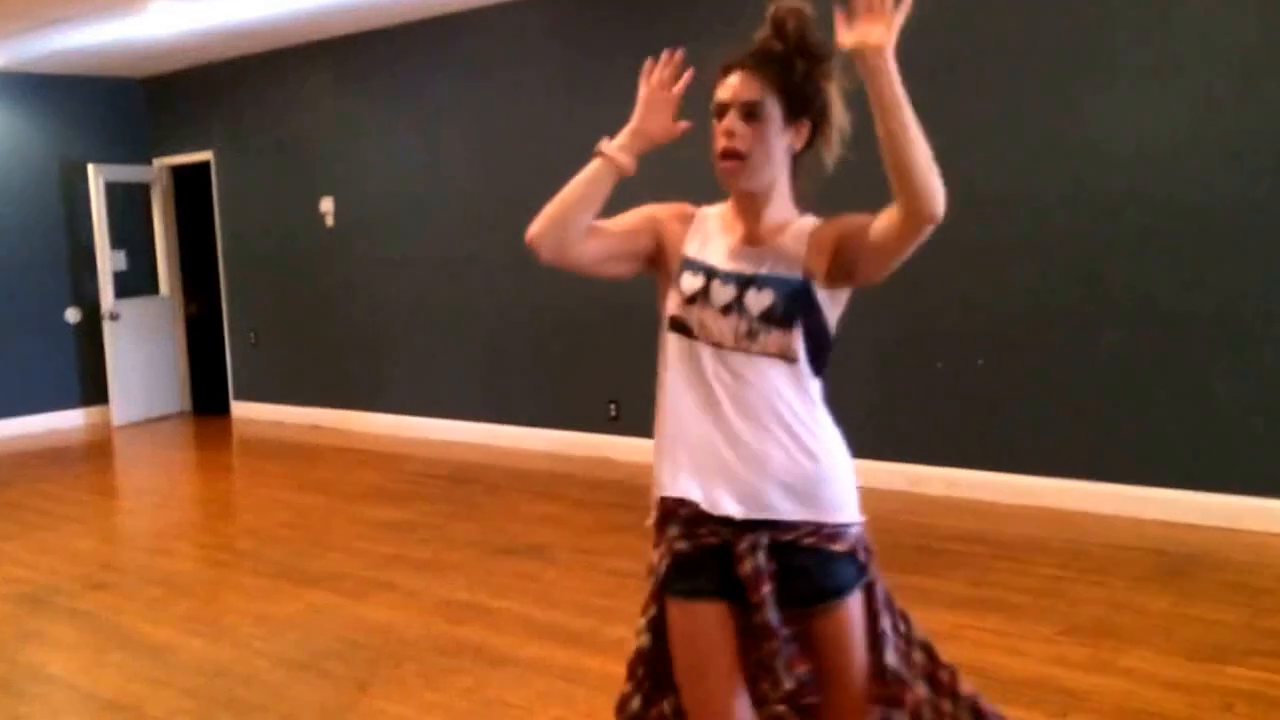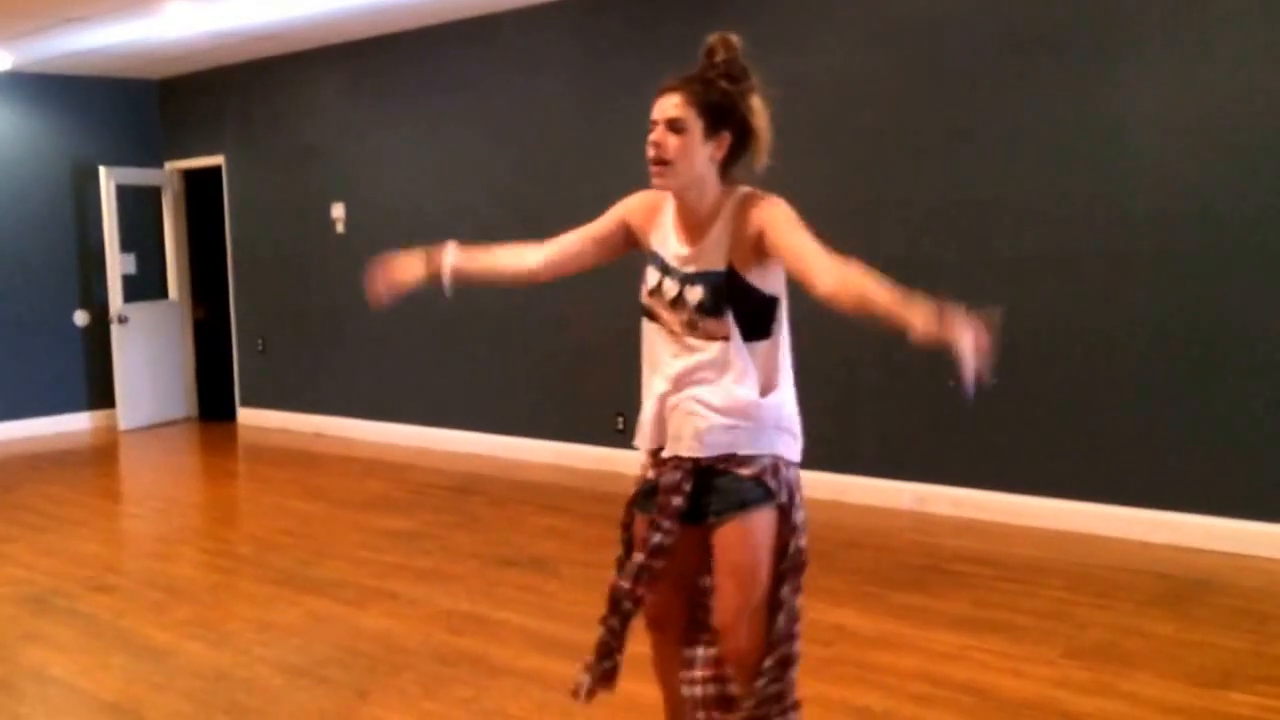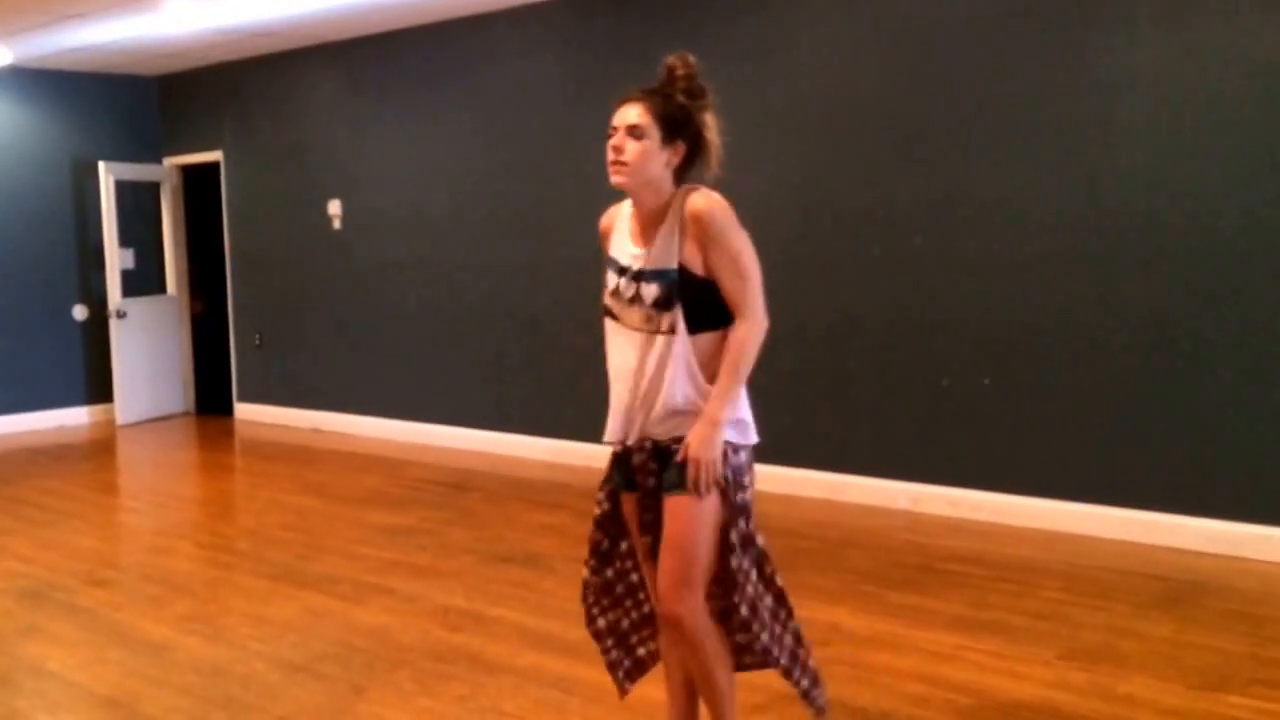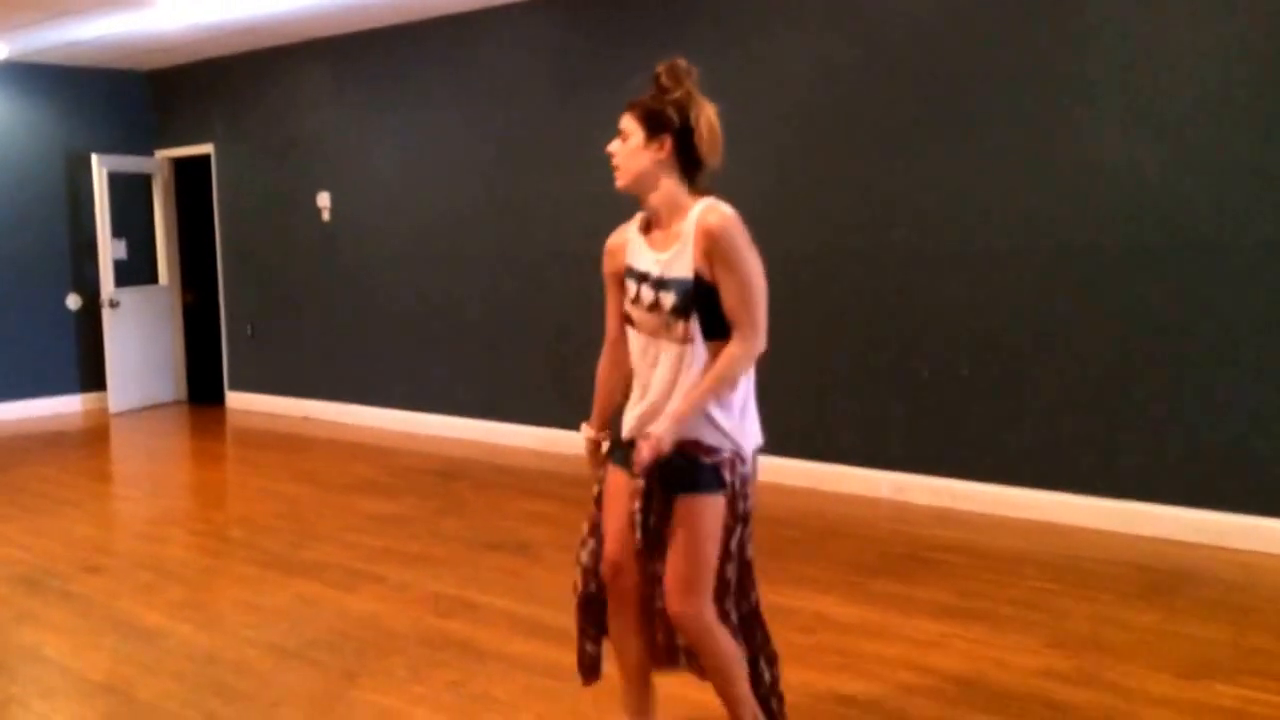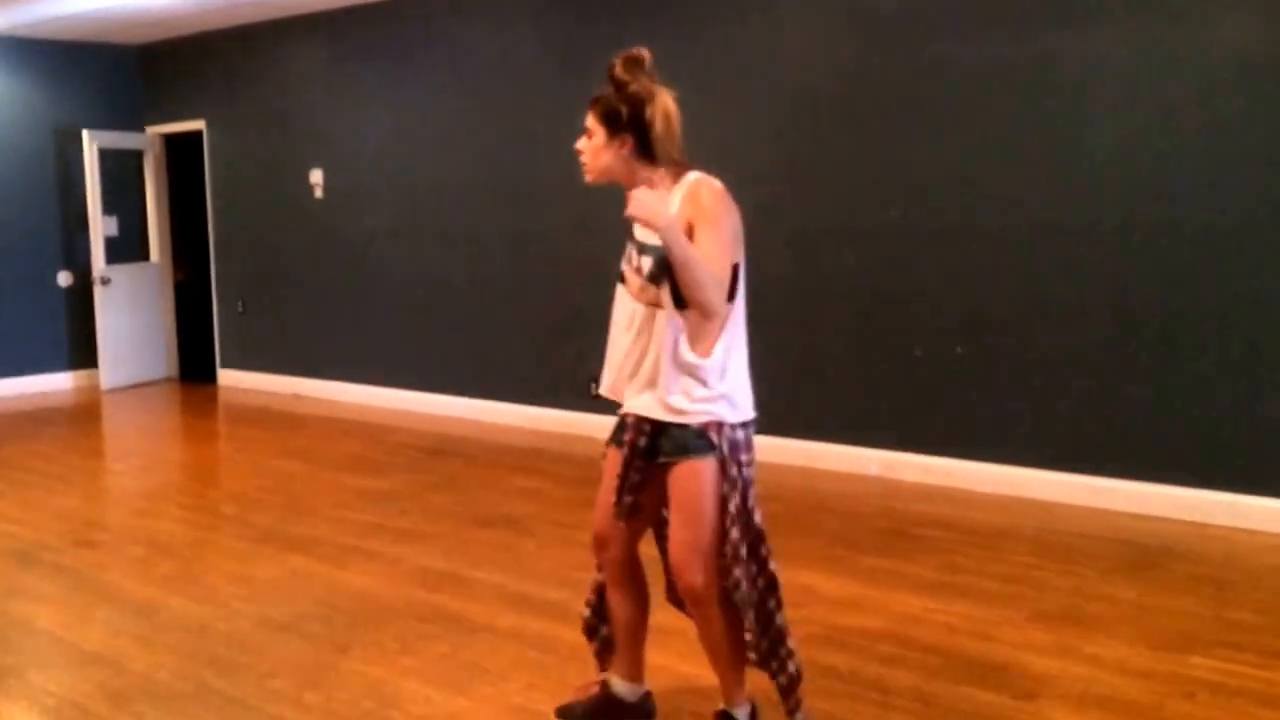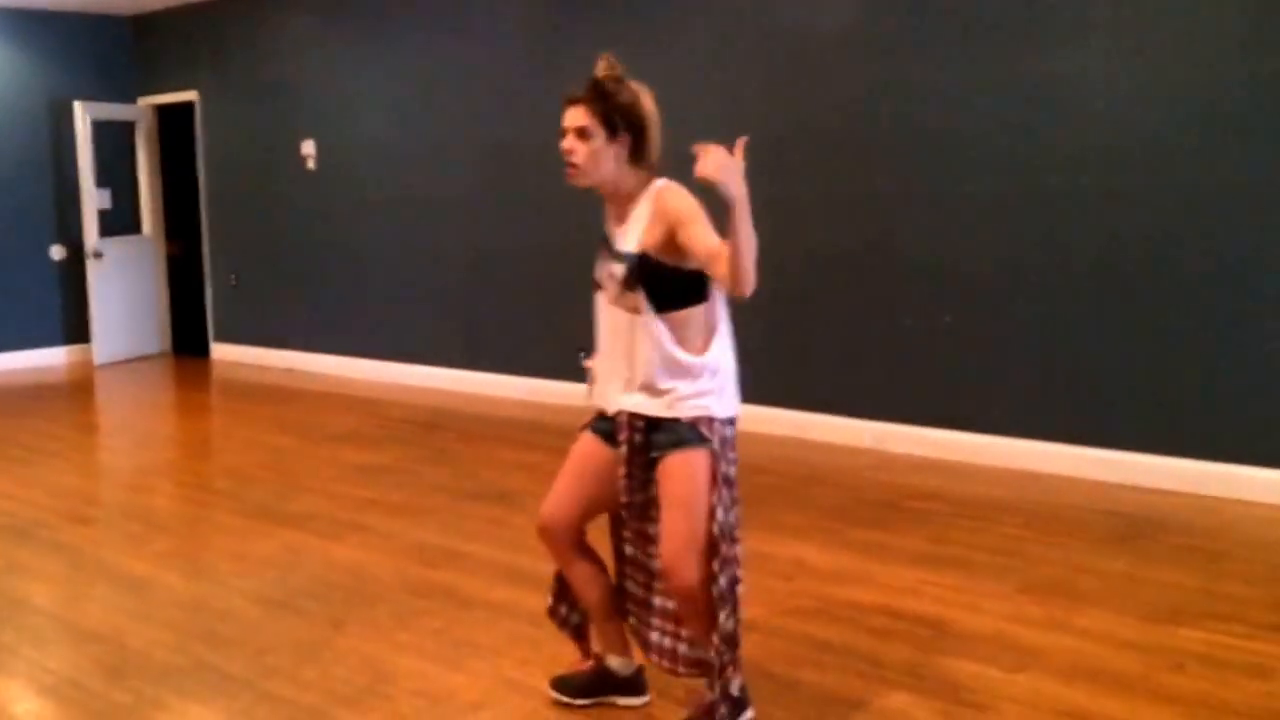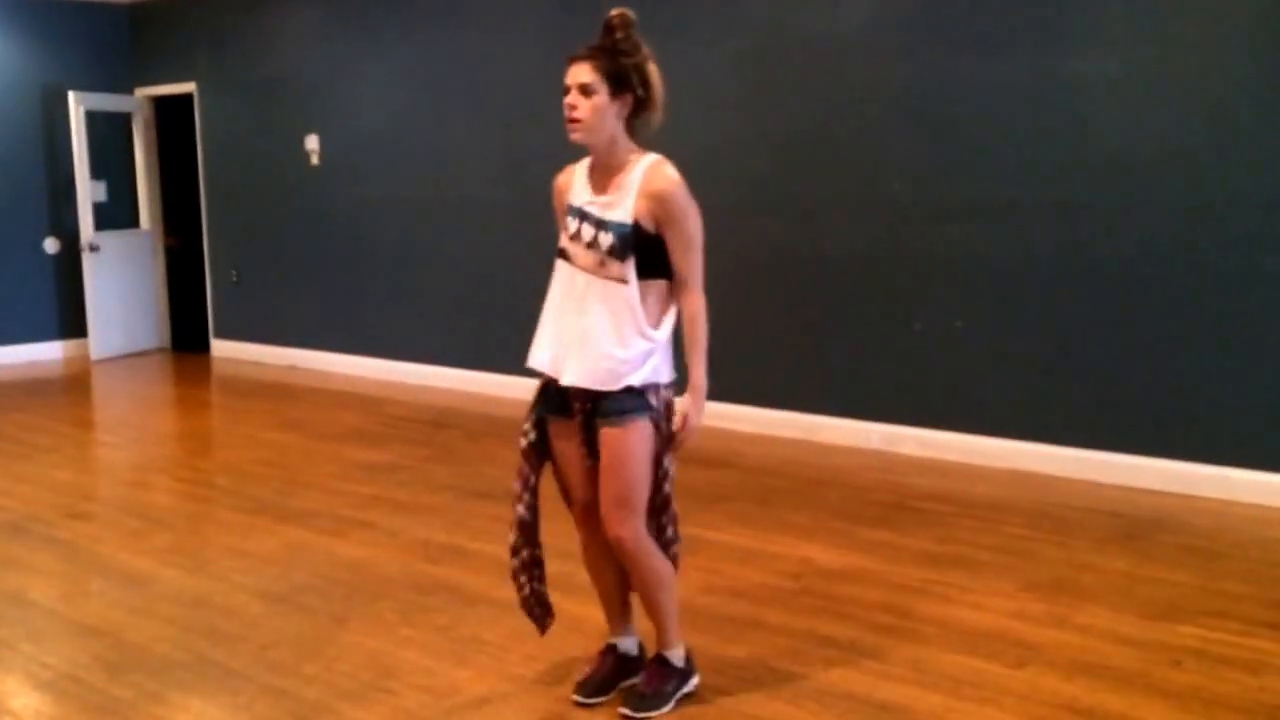
dt=0.7s
person 1, frame 1
left shoulder: (831, 248)
right shoulder: (676, 234)
left elbow: (925, 210)
right elbow: (549, 242)
left wrist: (877, 67)
right wrist: (631, 140)
left hip: (813, 513)
right hip: (699, 515)
person 1, frame 2
left shoulder: (757, 217)
right shoulder: (644, 213)
left elbow: (829, 276)
right elbow: (543, 258)
left wrist: (916, 314)
right wrist: (440, 262)
left hip: (748, 455)
right hip: (667, 452)
left knee: (737, 629)
right knee: (664, 618)
person 1, frame 3
left shoulder: (704, 213)
right shoulder: (613, 224)
left elbow: (754, 318)
left wrist: (711, 418)
left hip: (703, 441)
right hip: (634, 440)
left knee: (685, 605)
right knee: (656, 600)
person 1, frame 4
left shoulder: (715, 225)
right shoulder: (620, 245)
left elbow: (751, 338)
left wrist: (678, 421)
right wrist: (597, 425)
left hip: (709, 442)
right hip: (640, 433)
left knee: (687, 607)
right knee: (616, 575)
person 1, frame 5
left shoulder: (701, 195)
right shoulder: (644, 200)
left elbow: (707, 298)
left wrist: (663, 225)
left hip: (705, 416)
right hip: (643, 408)
left knee: (698, 573)
right knee: (610, 543)
person 1, frame 6
left shoulder: (671, 202)
right shoulder: (613, 204)
left elbow: (737, 282)
left wrist: (736, 197)
left hip: (691, 413)
right hip: (624, 407)
left knee: (684, 570)
right knee: (556, 523)
right ankle: (617, 663)
person 1, frame 7
left shoulder: (660, 185)
right shoulder: (567, 183)
left elbow: (690, 290)
left wrist: (696, 388)
left hip: (634, 380)
right hip: (564, 376)
left knee: (627, 527)
right knee: (587, 517)
left ankle: (675, 659)
right ankle: (622, 646)
